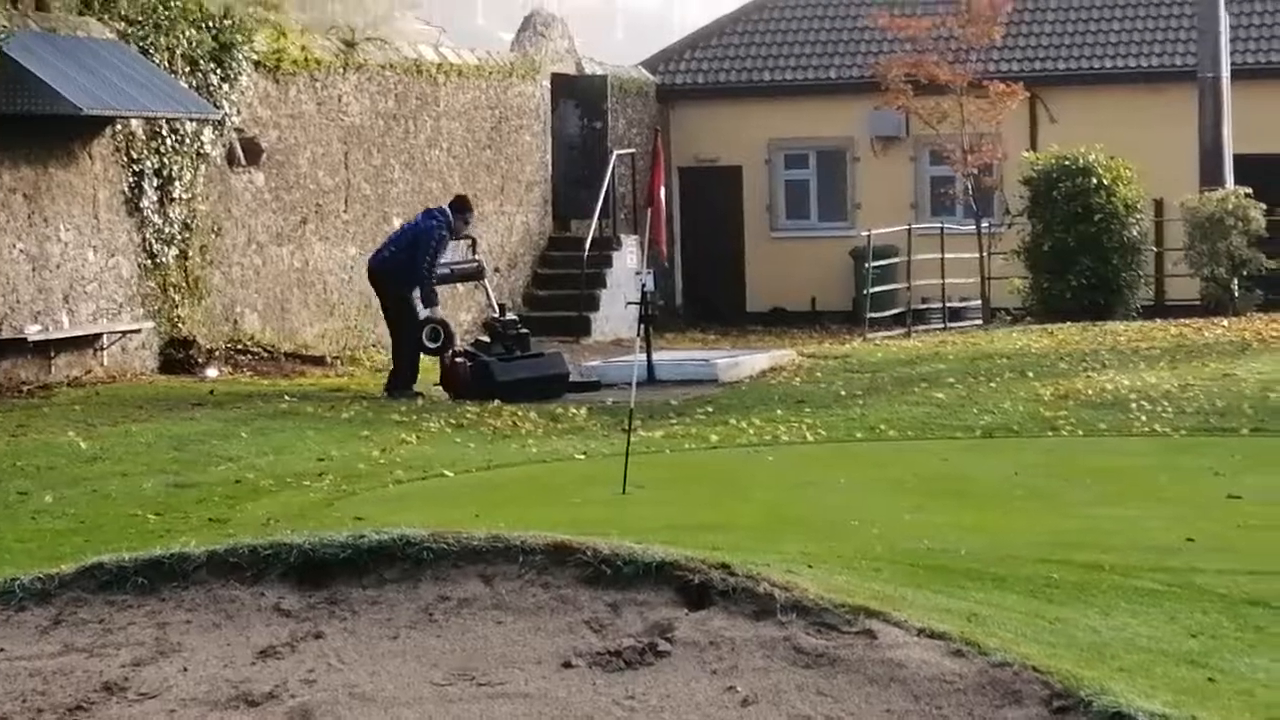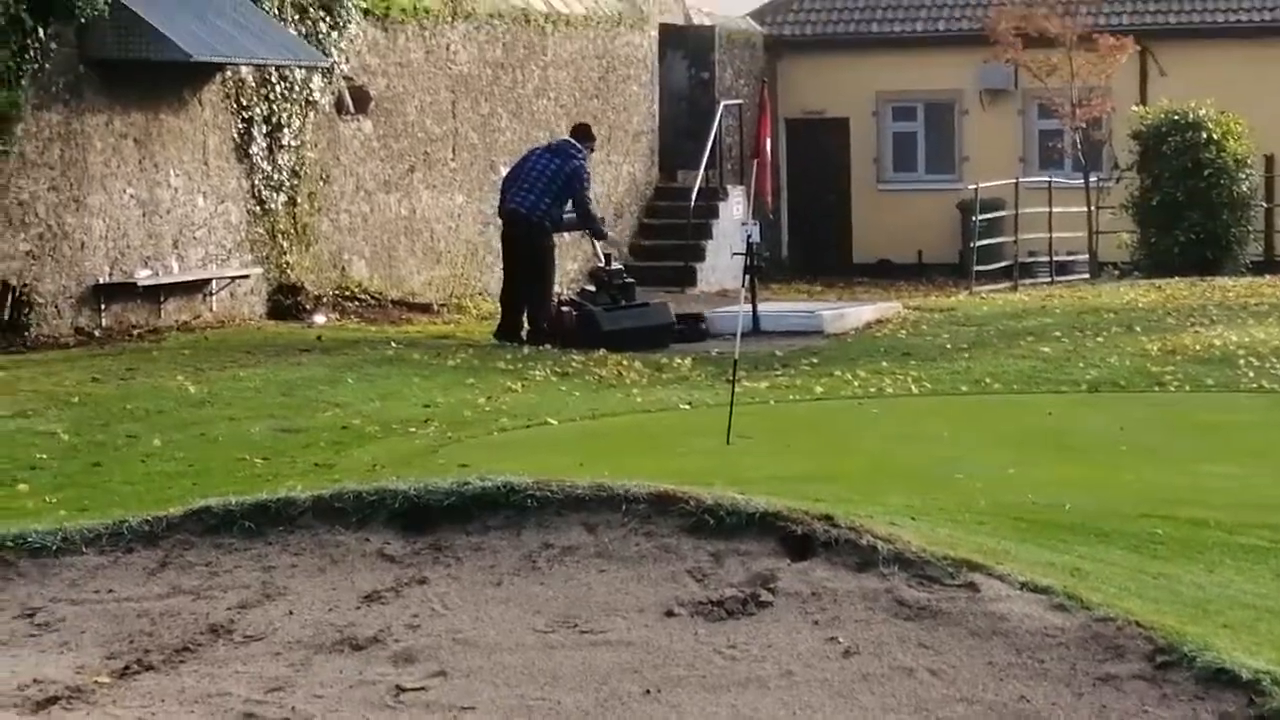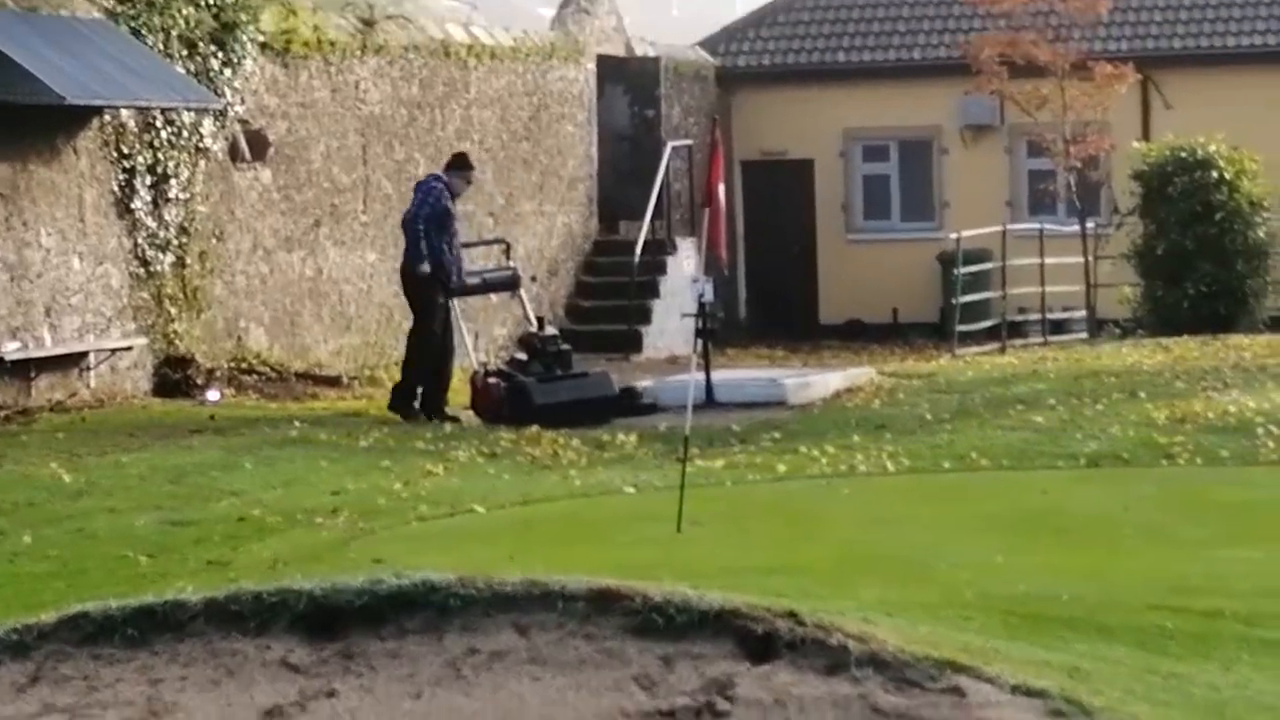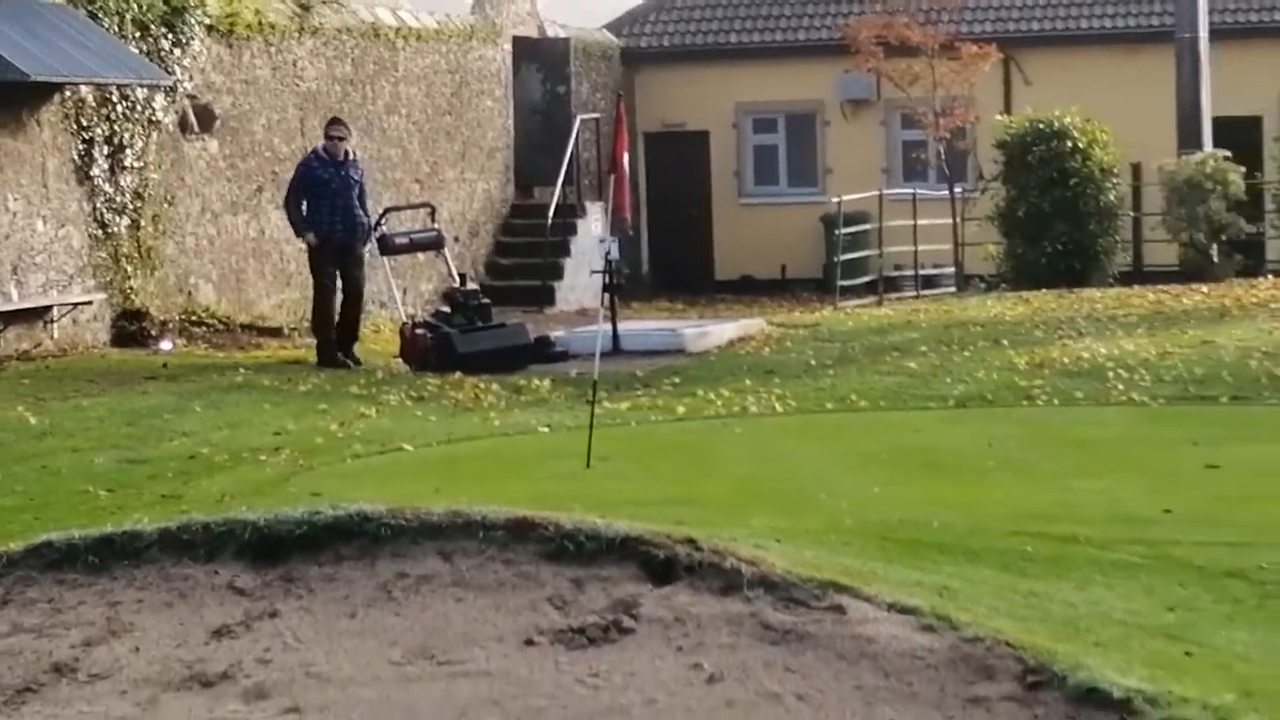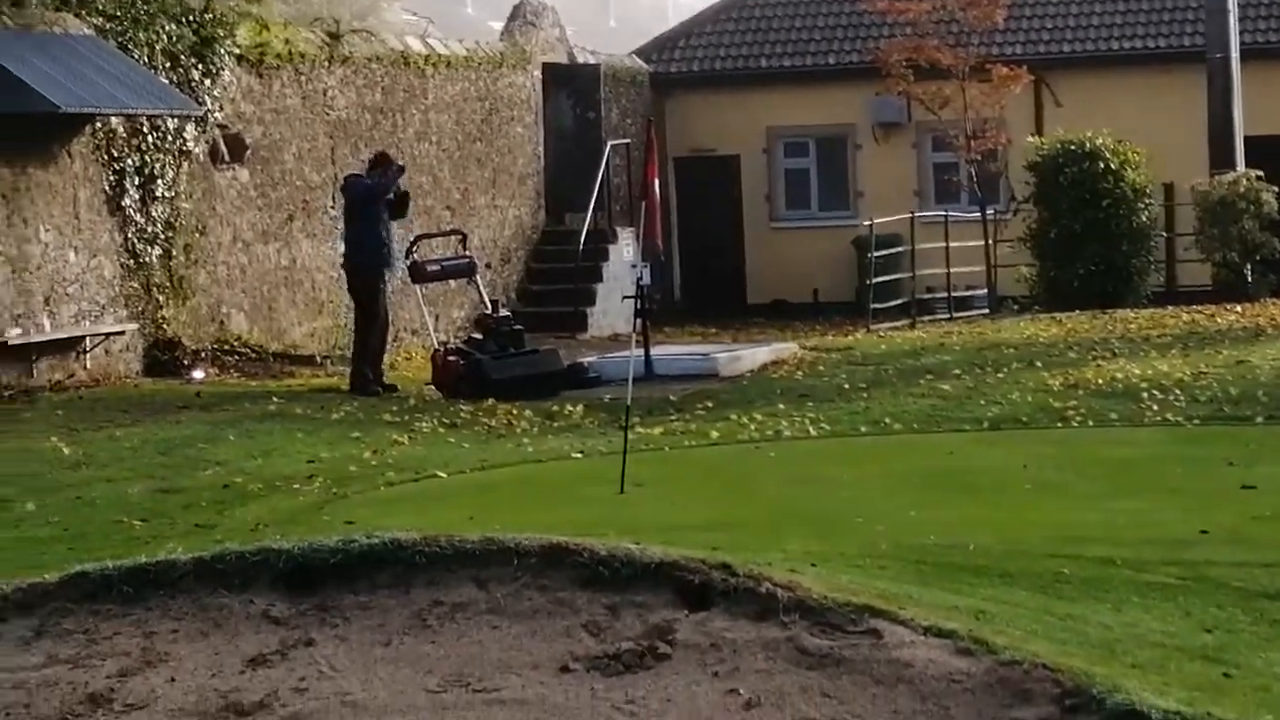
dt=1s
person 1, frame 1
left shoulder: (435, 223)
right shoulder: (437, 230)
right elbow: (424, 270)
right wrist: (432, 305)
left hip: (387, 272)
right hip: (389, 274)
left knee: (410, 328)
right knee: (410, 328)
left ankle: (403, 384)
right ankle: (399, 385)
person 1, frame 2
left shoulder: (539, 152)
right shoulder: (577, 166)
left elbow: (509, 180)
right elbow: (583, 208)
left wrist: (504, 211)
right wrist: (601, 234)
left hip: (512, 218)
right hip: (536, 226)
left knee: (514, 278)
right knee: (540, 282)
left ankle: (507, 330)
right ankle: (539, 334)
person 1, frame 3
left shoulder: (442, 196)
right shoulder: (434, 190)
right elbow: (413, 222)
right wrist: (420, 260)
left hip: (436, 279)
right hip: (426, 276)
left knee: (443, 342)
right knee: (427, 338)
left ankle: (434, 407)
right ankle: (403, 399)
person 1, frame 4
left shoulder: (355, 166)
right shoulder: (311, 165)
left elbow: (362, 201)
right elbow: (292, 201)
left wrist: (365, 231)
right wrist: (303, 230)
left hip: (352, 240)
right hip: (323, 241)
left knee: (355, 291)
right knee: (325, 295)
left ankle: (344, 344)
right ankle: (327, 352)
person 1, frame 5
left shoulder: (375, 192)
right shoulder: (358, 187)
left elbow: (394, 211)
right elbow: (381, 189)
left wrist: (400, 194)
right wrist: (395, 174)
left hip: (374, 265)
right hip: (363, 266)
left knee: (380, 322)
right knee: (370, 321)
left ankle: (374, 375)
right ankle: (361, 378)
